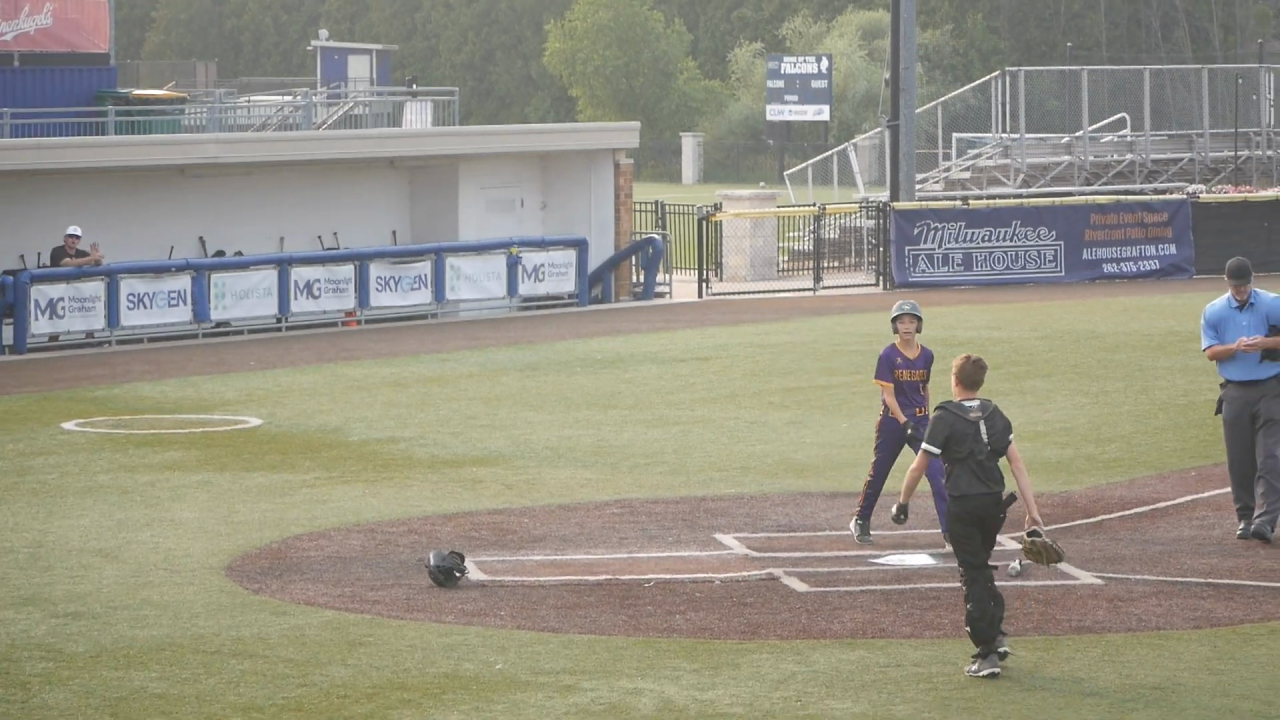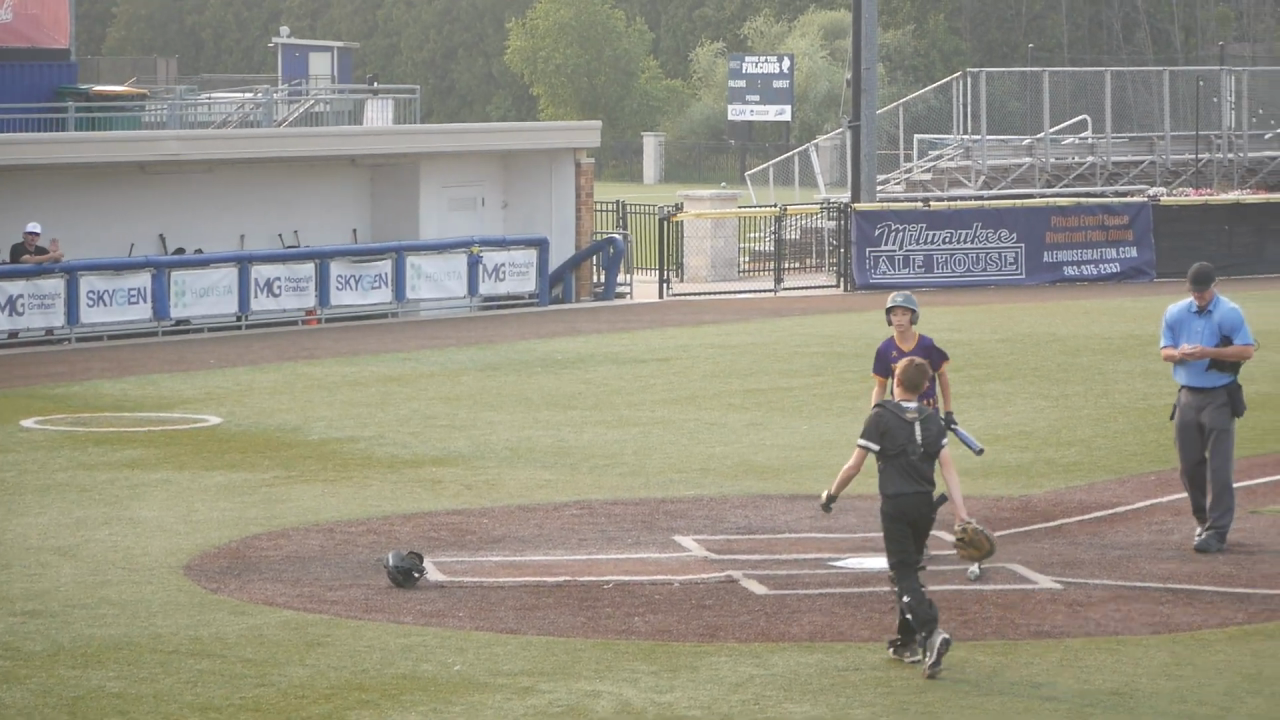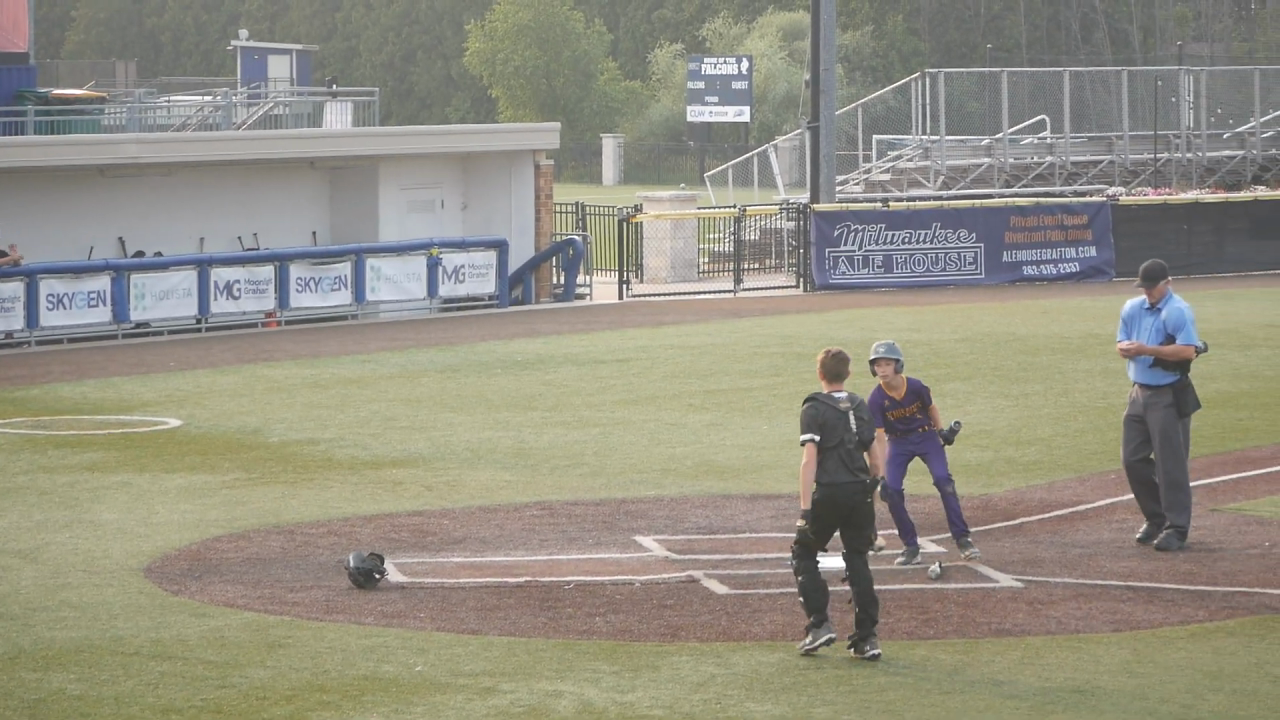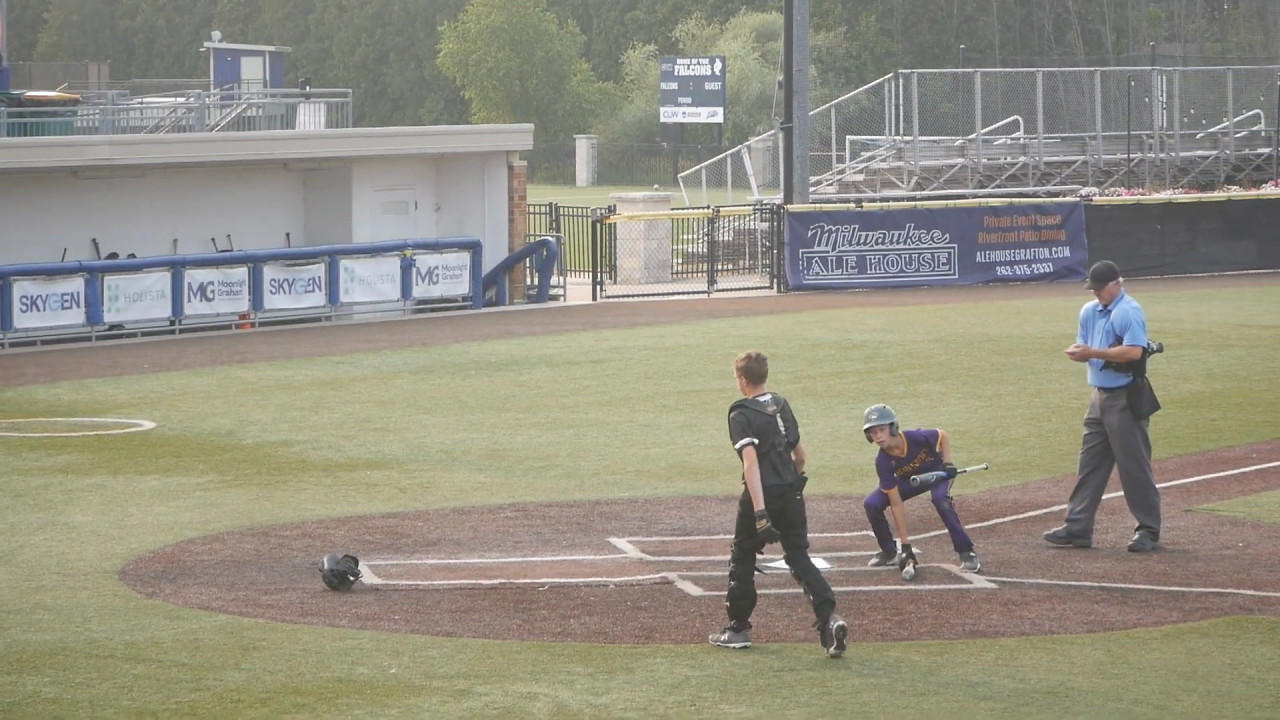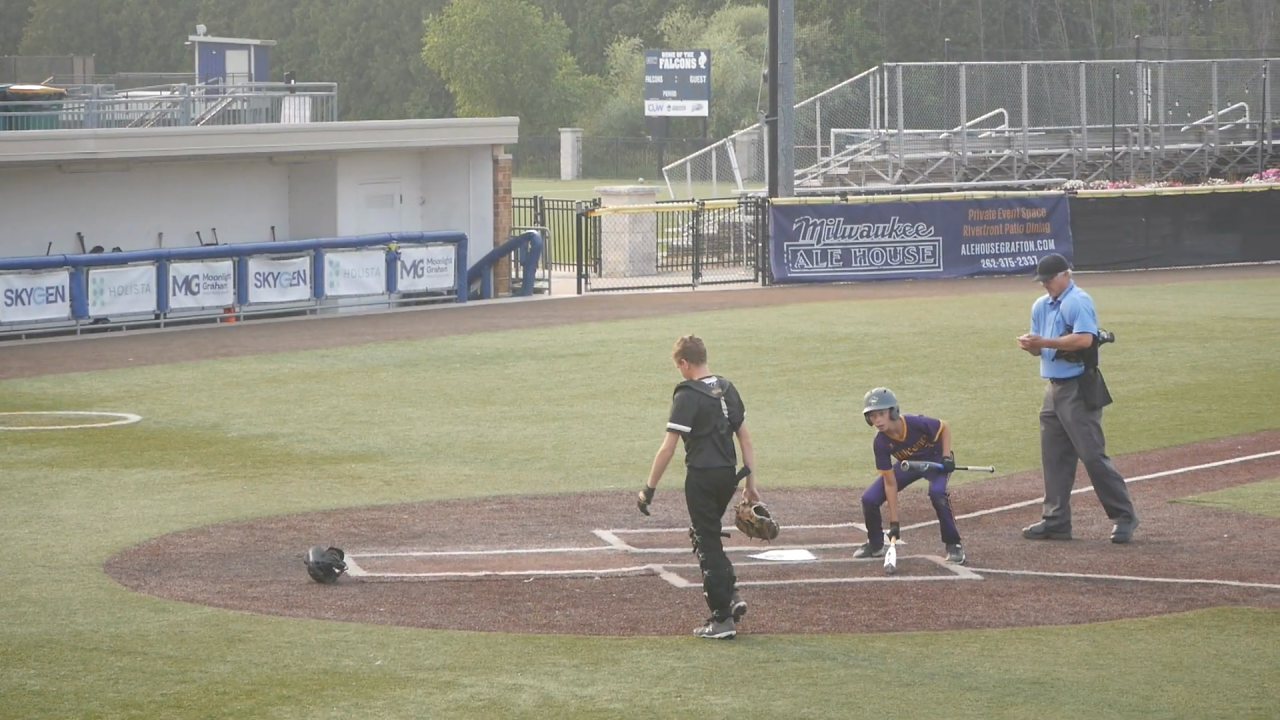
dt=0.3s
person 1, frame 1
left shoulder: (944, 418)
right shoulder: (995, 415)
left elbow: (919, 467)
right elbow: (1017, 463)
right wrist: (1032, 510)
left hip: (962, 506)
right hip: (994, 504)
left knee: (973, 576)
right knee: (982, 569)
left ankle: (987, 653)
right ankle: (995, 635)
person 1, frame 2
left shoulder: (880, 416)
right shoulder: (932, 419)
left elbow: (855, 464)
right elbow: (948, 467)
left wrist: (831, 493)
right wrist: (961, 513)
left hip: (896, 505)
right hip: (924, 504)
left knee: (905, 575)
right knee: (909, 568)
left ankle: (931, 634)
right ankle: (909, 641)
person 1, frame 3
left shoulder: (814, 409)
right shoulder: (862, 407)
left elbow: (809, 461)
right elbow: (875, 460)
left wrist: (804, 511)
right wrist: (870, 493)
left hip: (830, 494)
right hip: (861, 493)
left knee: (803, 554)
right knee: (857, 562)
left ankle: (819, 625)
right ankle: (866, 638)
person 1, frame 4
left shoulder: (741, 415)
right shoulder: (782, 406)
left elbow: (750, 465)
right elbow: (800, 456)
left wrist: (759, 513)
left hip: (760, 497)
right hip: (790, 494)
left knee: (742, 559)
right knee: (800, 561)
left ankle: (738, 630)
right ankle: (829, 617)
person 1, frame 5
left shoulder: (687, 396)
right shoulder: (729, 389)
left elbow: (667, 449)
right elbow: (745, 439)
left wrist: (648, 489)
right wrist: (750, 482)
left hip: (702, 477)
right hip: (725, 477)
left knee: (707, 544)
right knee: (705, 536)
left ankle: (722, 618)
right ankle: (729, 599)
person 2, frame 1
right shoulder: (1213, 311)
right elbow: (1210, 352)
right wrist: (1234, 347)
right hip: (1236, 392)
right knee: (1239, 459)
right ankle: (1247, 516)
person 2, frame 2
left shoulder: (1230, 313)
right shoulder: (1175, 312)
left elbow: (1247, 350)
right elbow: (1166, 351)
left wrist: (1207, 352)
right wrist: (1181, 354)
left hip: (1220, 398)
right hip: (1187, 397)
left knee: (1218, 467)
right knee: (1189, 464)
left ankle: (1217, 529)
right ankle: (1204, 520)
person 2, frame 3
left shoulder: (1179, 311)
right shoulder: (1131, 308)
left elbow: (1189, 351)
right elbow: (1122, 343)
left wrist: (1147, 349)
right wrist: (1125, 349)
left hip: (1169, 397)
right hip: (1139, 393)
left knee: (1171, 465)
right knee: (1133, 459)
left ankle: (1176, 527)
right ankle: (1156, 517)
person 2, frame 4
left shoulder: (1129, 312)
right shoulder: (1088, 312)
left elbow: (1134, 352)
right elbow: (1084, 351)
left wrist: (1094, 353)
right wrist: (1076, 352)
left hip: (1125, 400)
right hip: (1100, 397)
left knee: (1134, 466)
right knee: (1091, 464)
left ankle: (1149, 530)
right ankle: (1078, 526)
person 2, frame 5
left shoulder: (1078, 301)
right shoulder: (1040, 305)
left elbow: (1084, 339)
left wrist: (1044, 342)
right wrist: (1030, 344)
left hip: (1079, 390)
right hip: (1053, 388)
left knee: (1091, 454)
right knee: (1054, 458)
left ankle: (1123, 515)
right ankle: (1055, 520)
person 3, frame 1
left shoulder: (927, 355)
right shoulder: (888, 355)
right elbow: (888, 395)
right wrist: (904, 423)
left hip: (920, 421)
right hip: (893, 421)
left knee: (937, 474)
right knee: (879, 473)
left ankle: (950, 533)
right ankle: (861, 520)
person 3, frame 2
left shoulder: (928, 346)
right shoulder: (885, 350)
left elbow: (943, 377)
right elbow: (880, 387)
left wrist: (948, 412)
right wrist: (874, 410)
person 3, frame 3
left shoulder: (916, 386)
right shoulder: (875, 400)
left elbow: (930, 406)
right elbow: (880, 439)
left wrist: (942, 429)
right wrist: (882, 476)
left hip: (927, 436)
right hip: (899, 441)
left knee: (943, 480)
right knee: (891, 489)
left ankle: (962, 538)
right ankle: (911, 547)
person 3, frame 4
left shoulder: (917, 437)
right shoulder: (883, 461)
left elbow: (943, 436)
right elbow: (897, 503)
left wrist: (948, 463)
right wrist: (905, 544)
left hip: (939, 471)
right hip: (911, 480)
left knee: (941, 498)
right knee: (872, 504)
left ankle: (967, 552)
right ankle: (888, 551)
person 3, frame 5
left shoulder: (917, 422)
right shoulder: (881, 442)
left elbow: (944, 427)
right elbow: (890, 482)
left wrist: (947, 456)
right wrist: (894, 523)
left hip: (936, 460)
left knee: (938, 492)
right knee: (869, 499)
left ankle: (953, 544)
right ankle: (875, 543)
